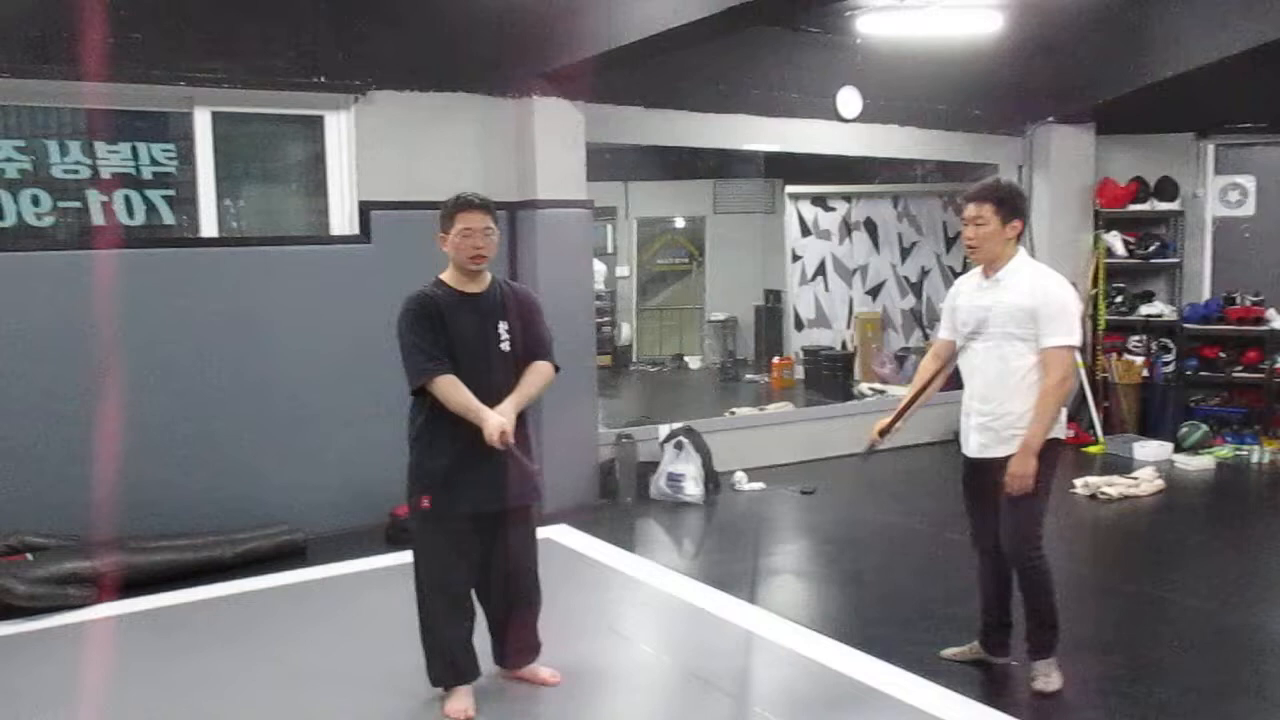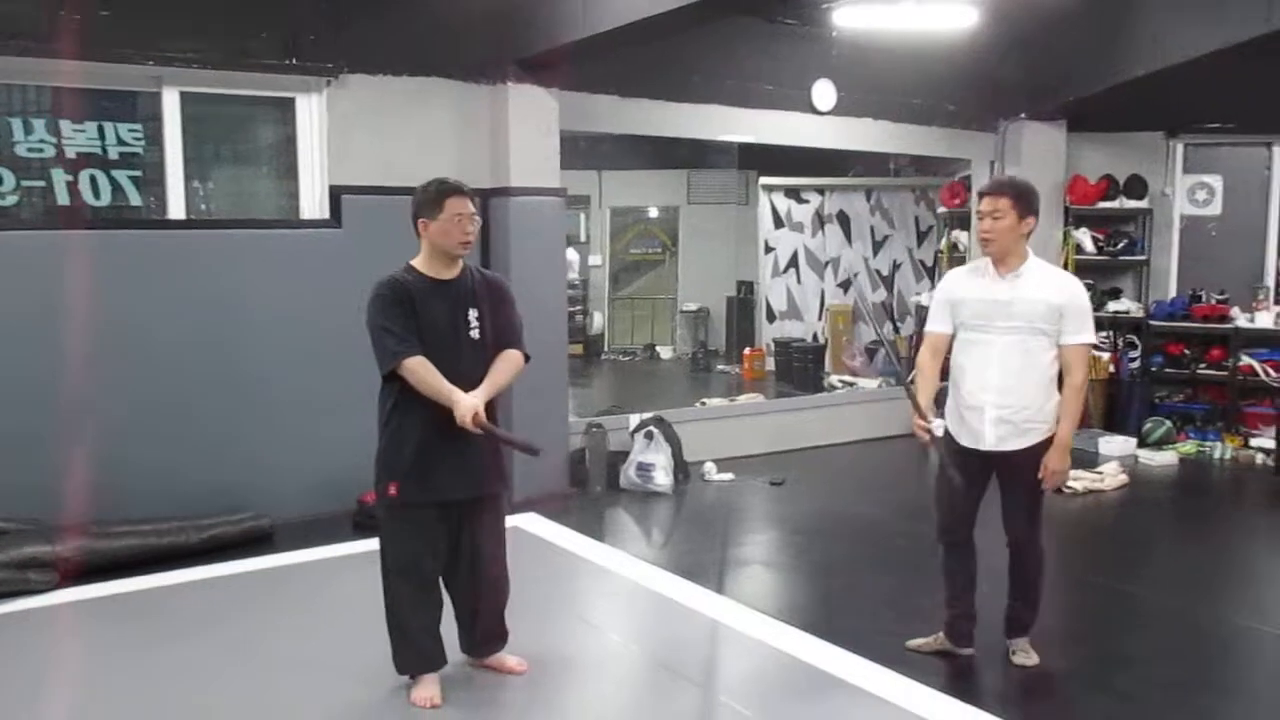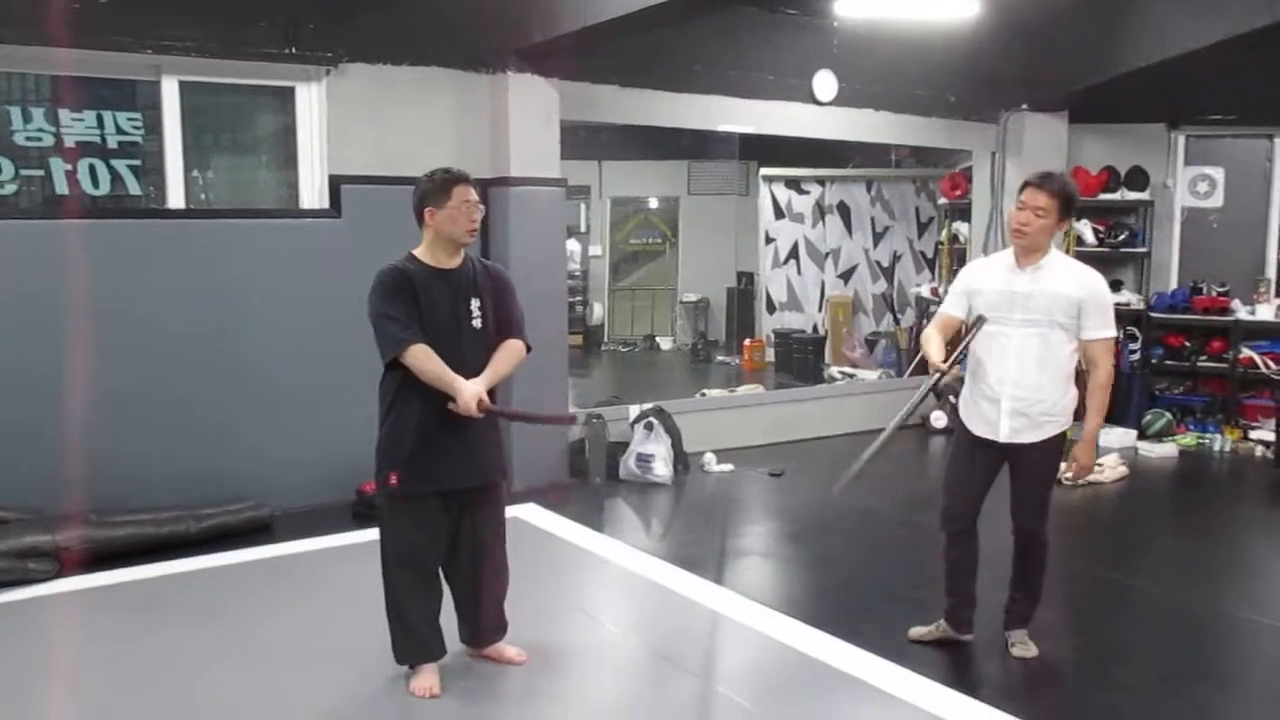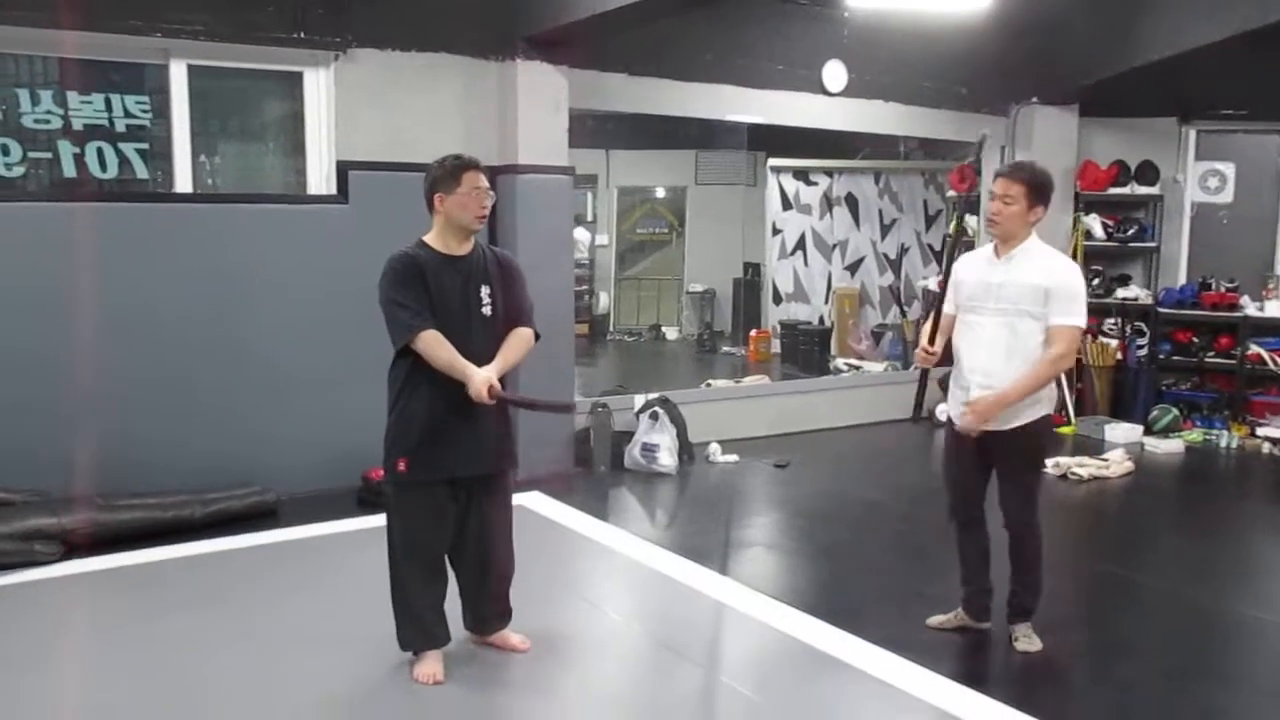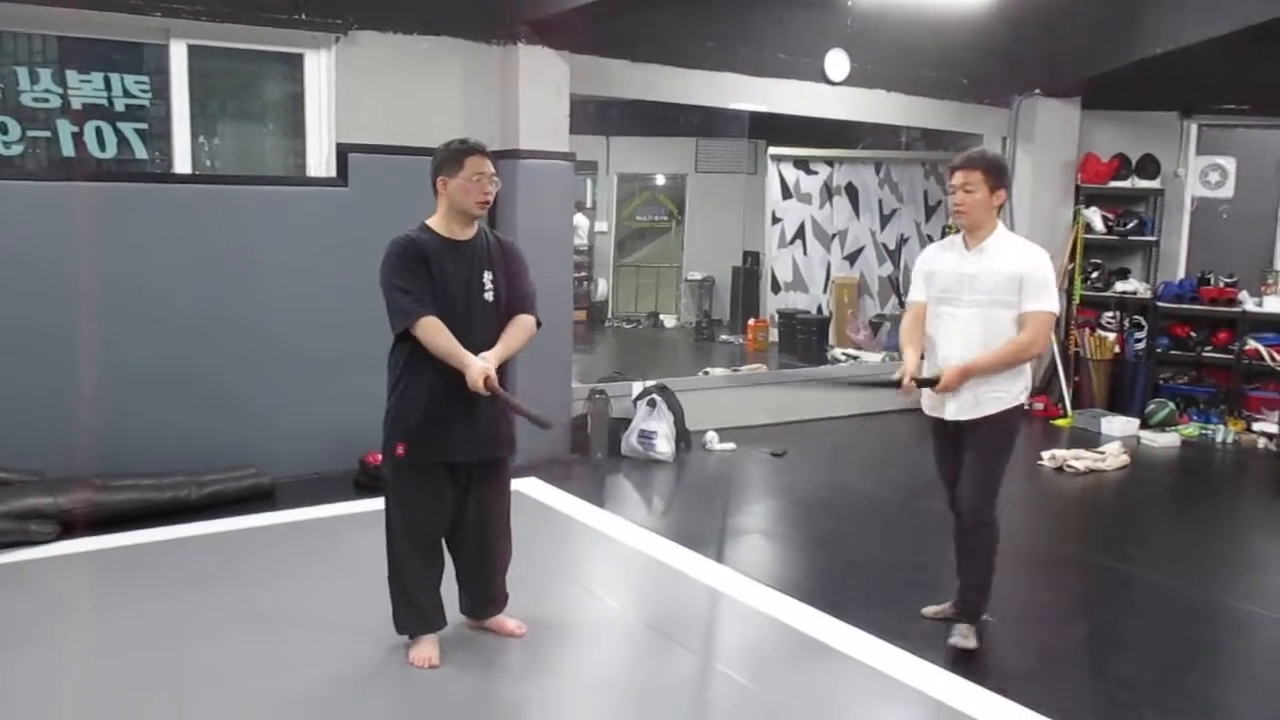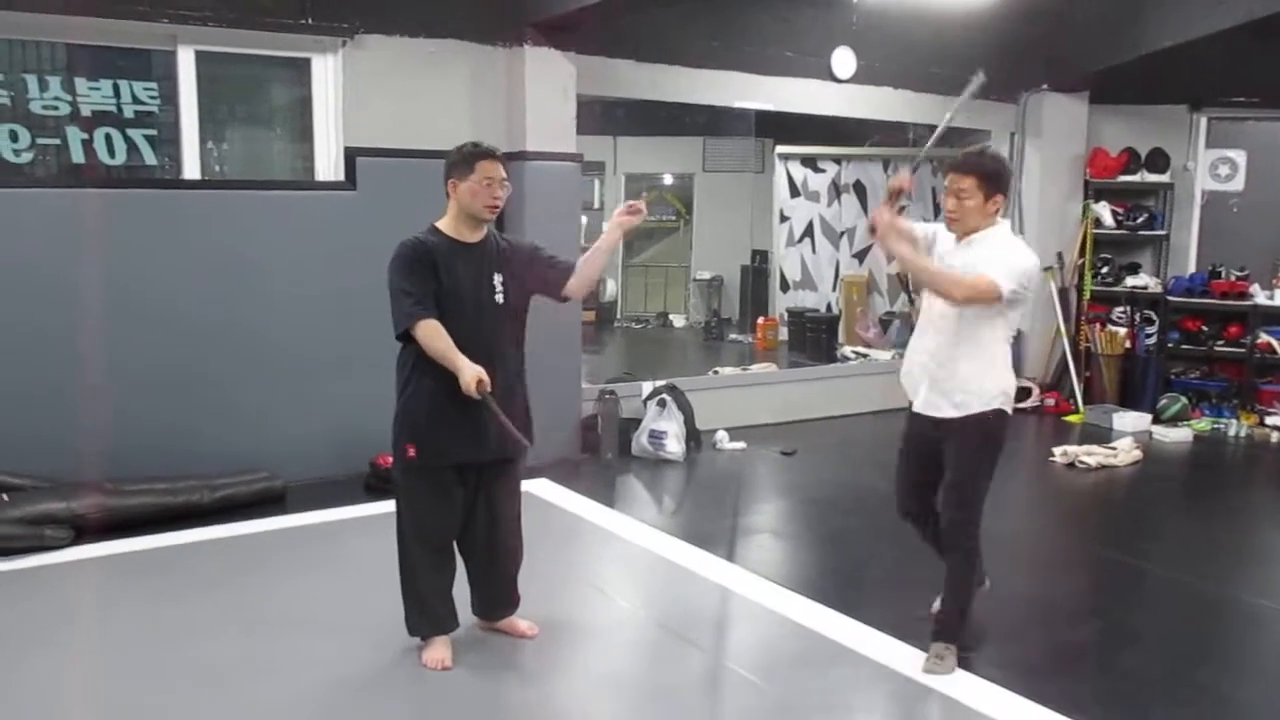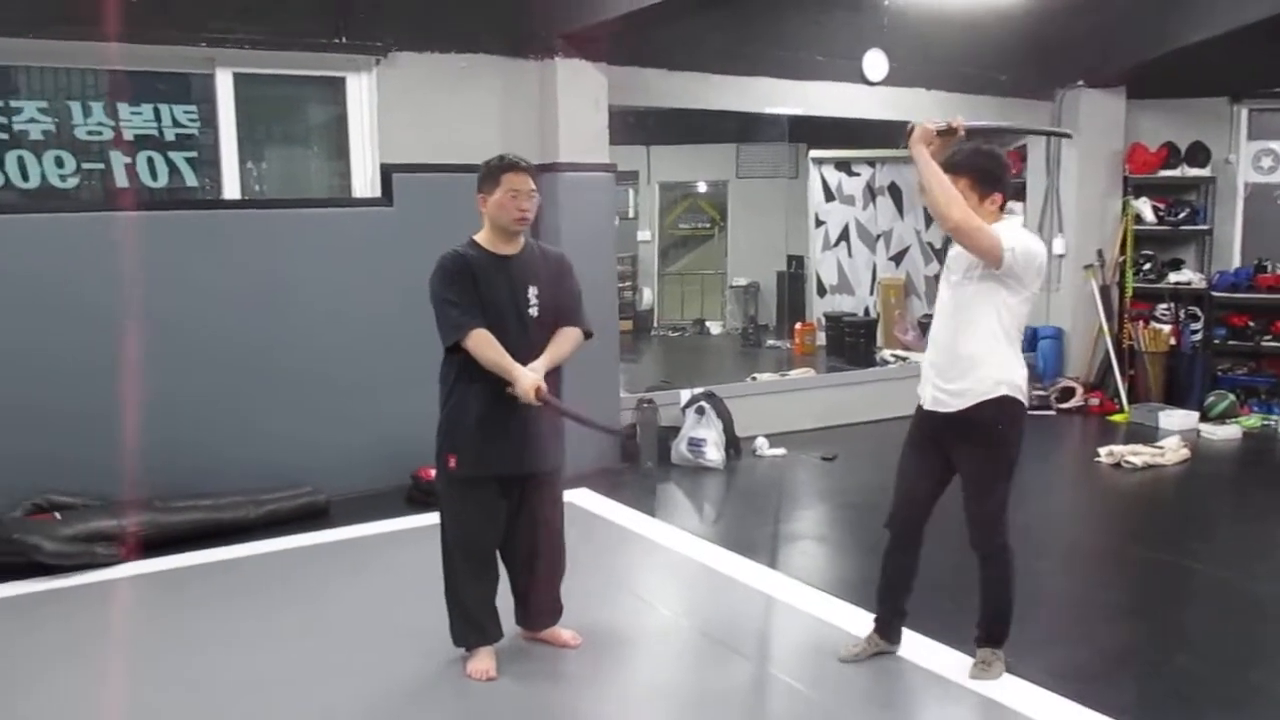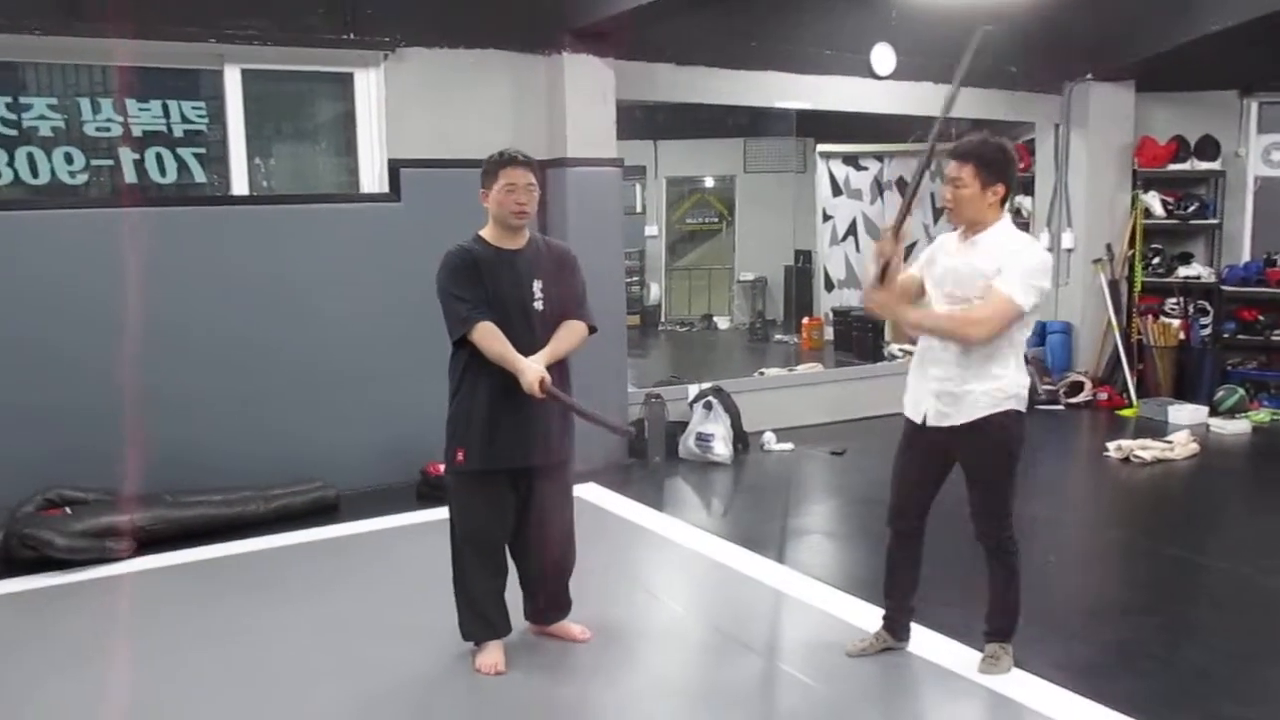
dt=0.5s
person 1, frame 1
left shoulder: (519, 301)
right shoulder: (422, 307)
left elbow: (543, 363)
right elbow: (435, 376)
left wrist: (509, 409)
right wrist: (483, 417)
left hip: (509, 458)
right hip: (444, 464)
left knee: (516, 569)
right knee: (445, 579)
left ankle: (519, 657)
person 1, frame 2
left shoulder: (491, 289)
right shoulder: (393, 293)
left elbow: (513, 352)
right elbow: (408, 360)
left wrist: (481, 395)
right wrist: (455, 399)
left hip: (477, 447)
right hip: (413, 451)
left knee: (484, 559)
right knee: (413, 566)
left ankle: (485, 645)
right ankle: (424, 668)
person 1, frame 3
left shoulder: (492, 279)
right shoulder: (395, 281)
left elbow: (515, 342)
right elbow: (410, 349)
left wrist: (481, 383)
right wrist: (459, 385)
left hip: (477, 437)
right hip: (413, 441)
left knee: (484, 548)
right knee: (413, 556)
left ankle: (485, 635)
right ankle: (423, 657)
person 1, frame 4
left shoulder: (501, 266)
right shoulder: (405, 268)
left elbow: (524, 329)
right elbow: (421, 335)
left wrist: (493, 369)
right wrist: (469, 372)
left hip: (486, 426)
right hip: (422, 429)
left knee: (489, 536)
right knee: (420, 543)
left ankle: (488, 623)
right ankle: (426, 643)
person 1, frame 5
left shoulder: (504, 252)
right shoulder: (408, 251)
left elbow: (526, 316)
right elbow: (421, 320)
left wrist: (498, 355)
right wrist: (467, 362)
left hip: (487, 411)
right hip: (422, 414)
left knee: (487, 521)
right knee: (417, 526)
left ankle: (485, 607)
right ankle: (422, 627)
person 1, frame 6
left shoulder: (515, 254)
right shoulder: (416, 253)
left elbow: (573, 285)
right elbow: (420, 322)
left wrist: (612, 234)
right wrist: (461, 365)
left hip: (500, 416)
right hip: (431, 419)
left knee: (498, 523)
right knee: (428, 528)
left ankle: (496, 609)
right ankle: (434, 629)
person 1, frame 7
left shoulder: (554, 265)
right shoulder: (455, 267)
left elbow: (572, 328)
right elbow: (471, 333)
left wrist: (540, 367)
right wrist: (516, 373)
left hip: (538, 423)
right hip: (473, 426)
left knee: (541, 531)
right knee: (471, 539)
left ankle: (539, 619)
right ankle: (478, 639)
person 1, frame 8
left shoulder: (559, 259)
right shoulder: (462, 262)
left elbow: (578, 322)
right elbow: (478, 327)
left wrist: (541, 359)
right wrist: (519, 366)
left hip: (547, 415)
right hip: (481, 418)
left knee: (550, 526)
right knee: (480, 533)
left ankle: (548, 613)
right ankle: (488, 634)
person 2, frame 1
left shoulder: (1048, 289)
right shoulder: (962, 289)
left elbow: (1059, 376)
right elbow: (939, 357)
left wrist: (1029, 450)
right wrist: (895, 413)
left hip: (1026, 447)
right hip: (975, 443)
left knee: (1021, 548)
right knee: (987, 545)
left ankle: (1044, 655)
right ankle: (993, 641)
person 2, frame 2
left shoulder: (1062, 289)
right shoulder: (955, 283)
left elbow: (1076, 373)
right elbow: (932, 352)
left wrist: (1061, 445)
right wrist: (923, 408)
left hip: (1029, 440)
right hip: (964, 437)
left knee: (1024, 540)
right knee: (953, 534)
left ankle: (1019, 635)
right ankle: (957, 633)
person 2, frame 3
left shoulder: (1086, 284)
right shoulder: (978, 272)
left elbow: (1100, 366)
right elbow: (938, 327)
left wrist: (1088, 438)
right wrist: (936, 354)
left hip: (1042, 433)
right hip: (977, 424)
left knee: (1029, 531)
right knee: (956, 519)
left ankle: (1017, 625)
right ankle: (957, 620)
person 2, frame 4
left shoulder: (1058, 271)
right shoulder: (966, 264)
left elbow: (1062, 353)
right elbow: (946, 325)
left wrist: (1000, 402)
right wrist: (930, 347)
left hip: (1022, 420)
right hip: (964, 415)
left knee: (1021, 522)
right knee: (964, 514)
left ankle: (1022, 618)
right ankle: (975, 608)
person 2, frame 5
left shoulder: (1028, 260)
right shoulder: (932, 257)
left elbow: (1035, 340)
right elbow: (914, 320)
left wrist: (967, 369)
right wrist: (910, 363)
left hip: (995, 407)
right hip: (942, 406)
left knee: (976, 510)
right knee: (961, 508)
left ankle: (967, 616)
right ankle: (971, 598)
person 2, frame 6
left shoulder: (1016, 258)
right shoulder: (939, 238)
left elbow: (961, 291)
right elbow: (886, 230)
left wrist: (899, 249)
right wrist: (890, 204)
left hip: (977, 411)
right hip: (925, 404)
left knee: (959, 524)
right knee: (912, 506)
left ankle: (946, 637)
right ankle: (969, 577)
person 2, frame 7
left shoulder: (1023, 249)
right shoulder: (965, 239)
left elbow: (957, 220)
right elbow: (935, 199)
left wrist: (922, 153)
right wrist: (937, 153)
left hip: (988, 408)
right hip: (936, 405)
left knee: (987, 535)
right knee: (903, 521)
left ankle: (991, 646)
right ankle: (886, 631)
person 2, frame 8
left shoulder: (1026, 256)
right shoulder: (944, 247)
left elbow: (978, 327)
right elbow: (897, 294)
left wrist: (902, 313)
right wrist: (886, 267)
left hip: (989, 417)
right hip: (927, 411)
left knee: (994, 533)
right knee: (903, 520)
left ankle: (1000, 640)
right ankle: (895, 626)
